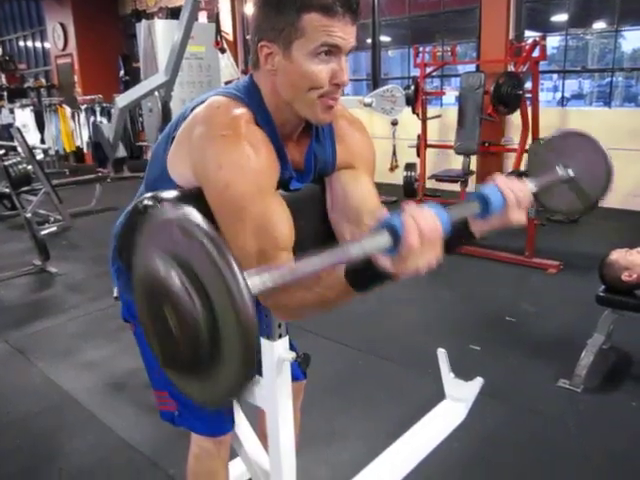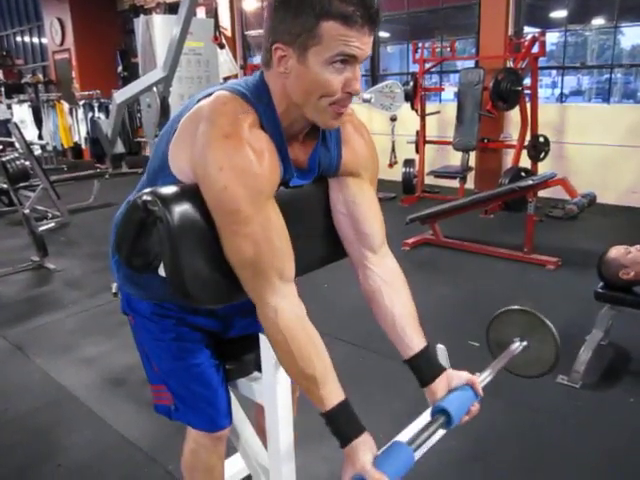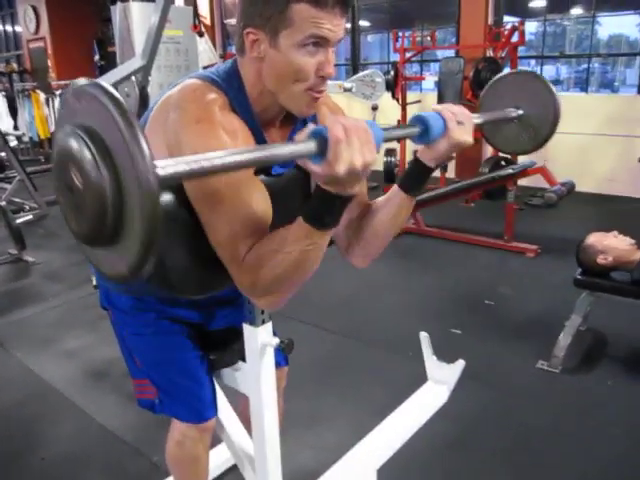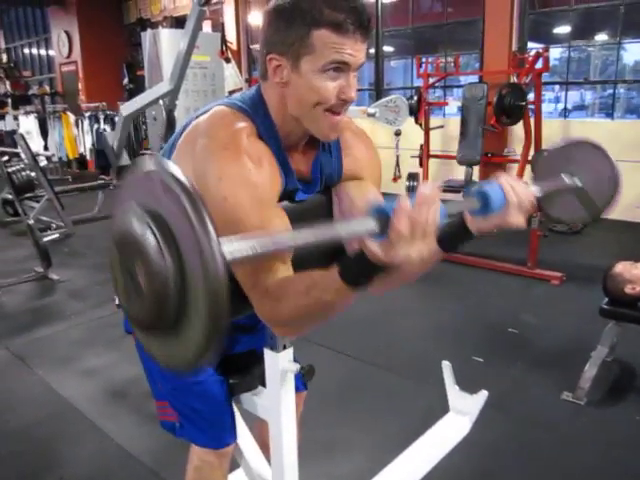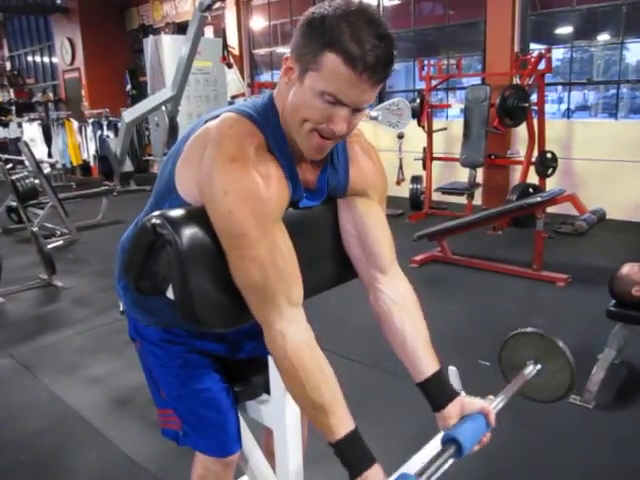
dt=1s
person 1, frame 1
left shoulder: (343, 132)
right shoulder: (231, 137)
left elbow: (362, 252)
right elbow: (280, 290)
left wrist: (467, 225)
right wrist: (380, 266)
left knee: (286, 384)
right knee: (214, 427)
person 1, frame 2
left shoulder: (348, 139)
right shoulder: (233, 139)
left elbow: (374, 260)
right elbow: (277, 297)
left wrist: (432, 373)
right wrist: (351, 435)
left hip: (238, 273)
right hip: (163, 283)
left knee: (283, 380)
right knee: (211, 423)
person 1, frame 3
left shoulder: (321, 117)
right shoulder: (206, 120)
left elbow: (356, 246)
right elbow: (262, 284)
left wrist: (423, 167)
right wrist: (332, 194)
left hip: (221, 271)
right hip: (145, 279)
left knee: (268, 372)
right knee: (196, 415)
person 1, frame 4
left shoulder: (347, 144)
right shoulder: (233, 147)
left elbow: (374, 274)
right elbow: (279, 309)
left wrist: (465, 227)
right wrist: (370, 260)
left hip: (244, 295)
right knee: (215, 439)
person 1, frame 5
left shoulder: (356, 158)
right shoulder: (238, 159)
left elbow: (385, 280)
right elbow: (285, 323)
left wrist: (443, 397)
left hip: (247, 298)
right hip: (171, 306)
left knee: (292, 401)
